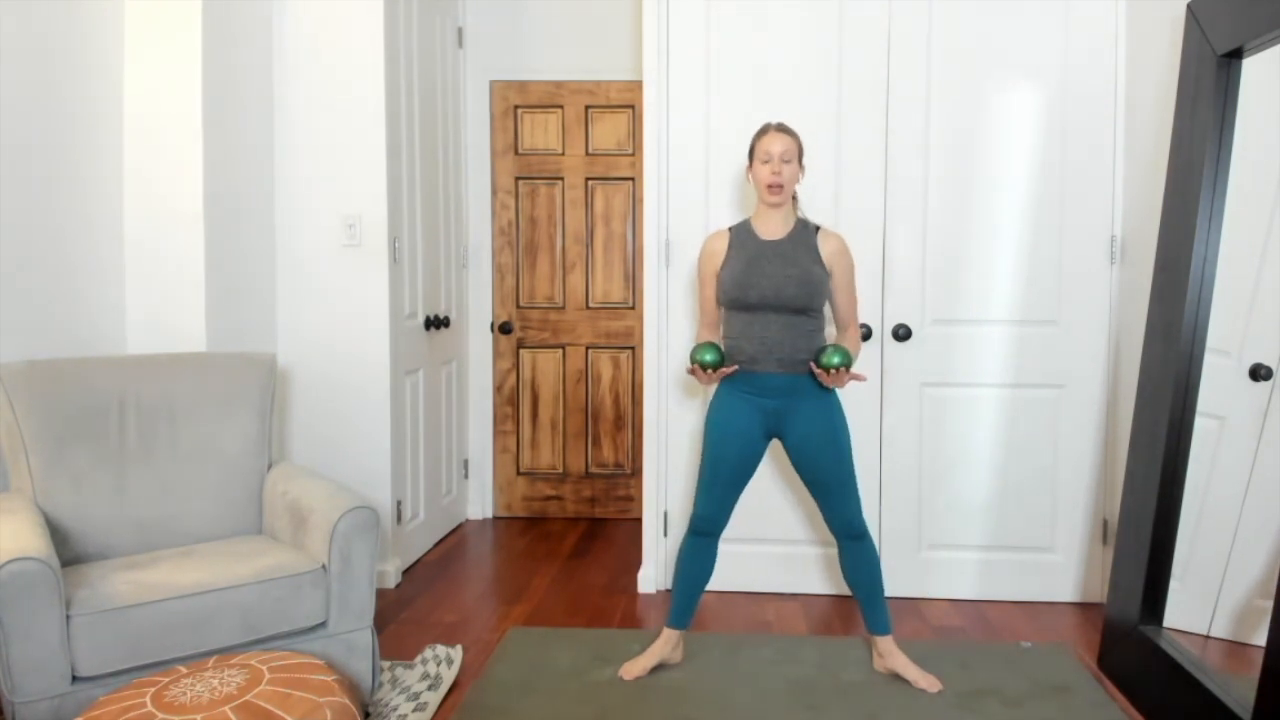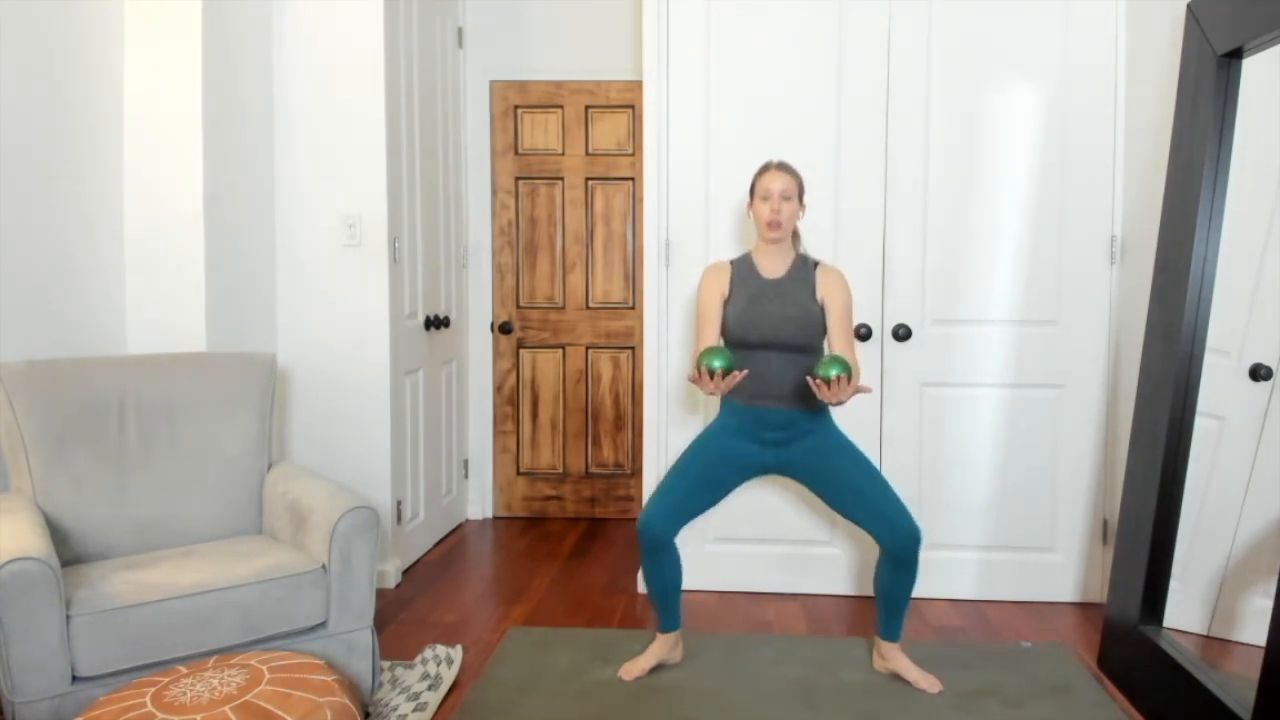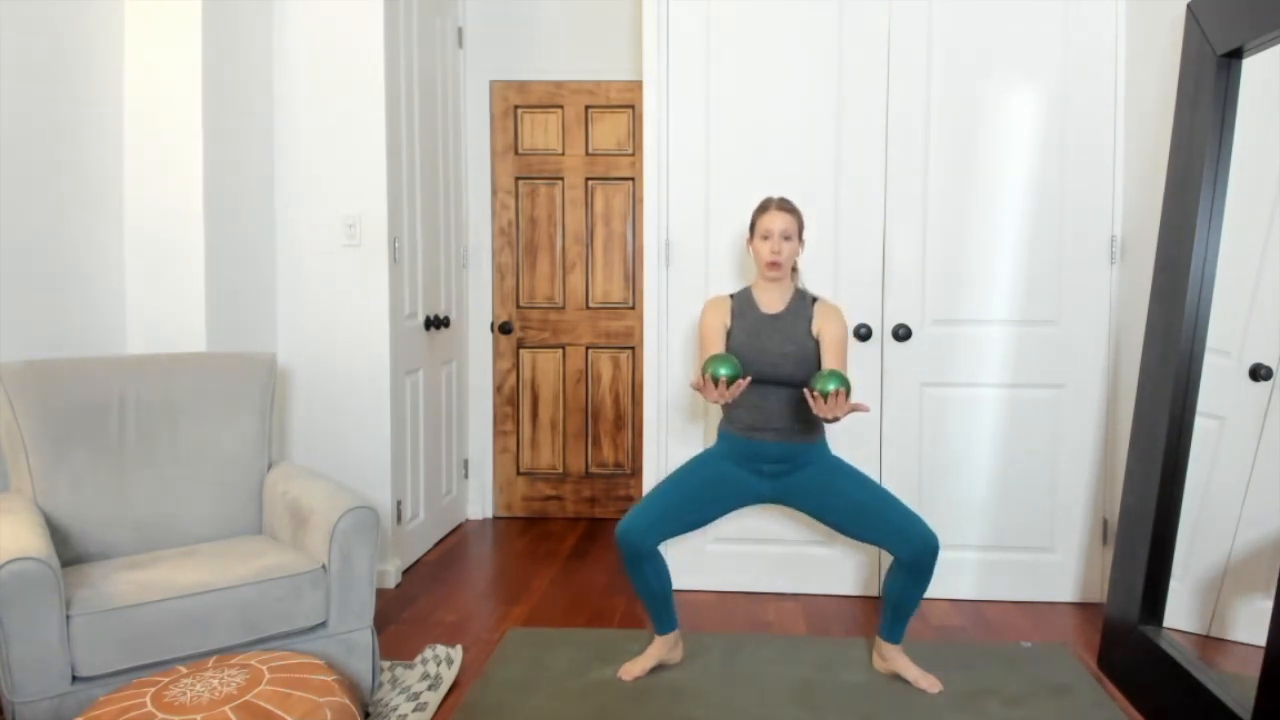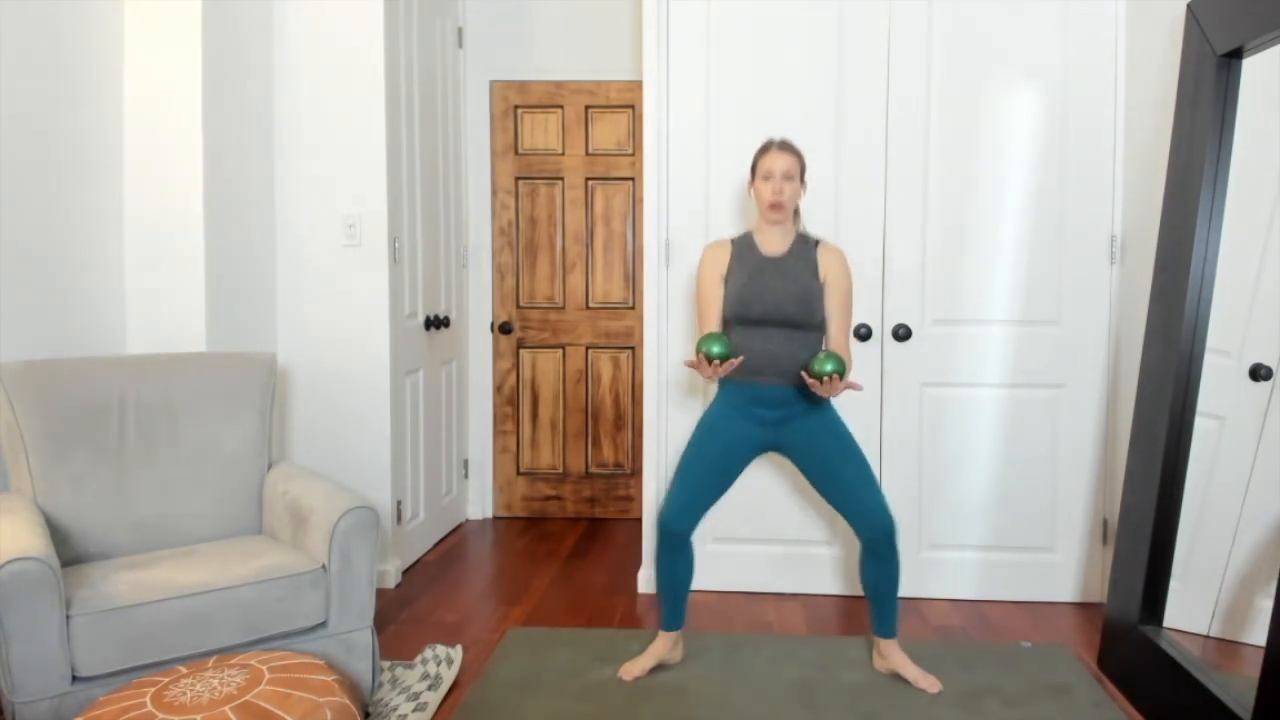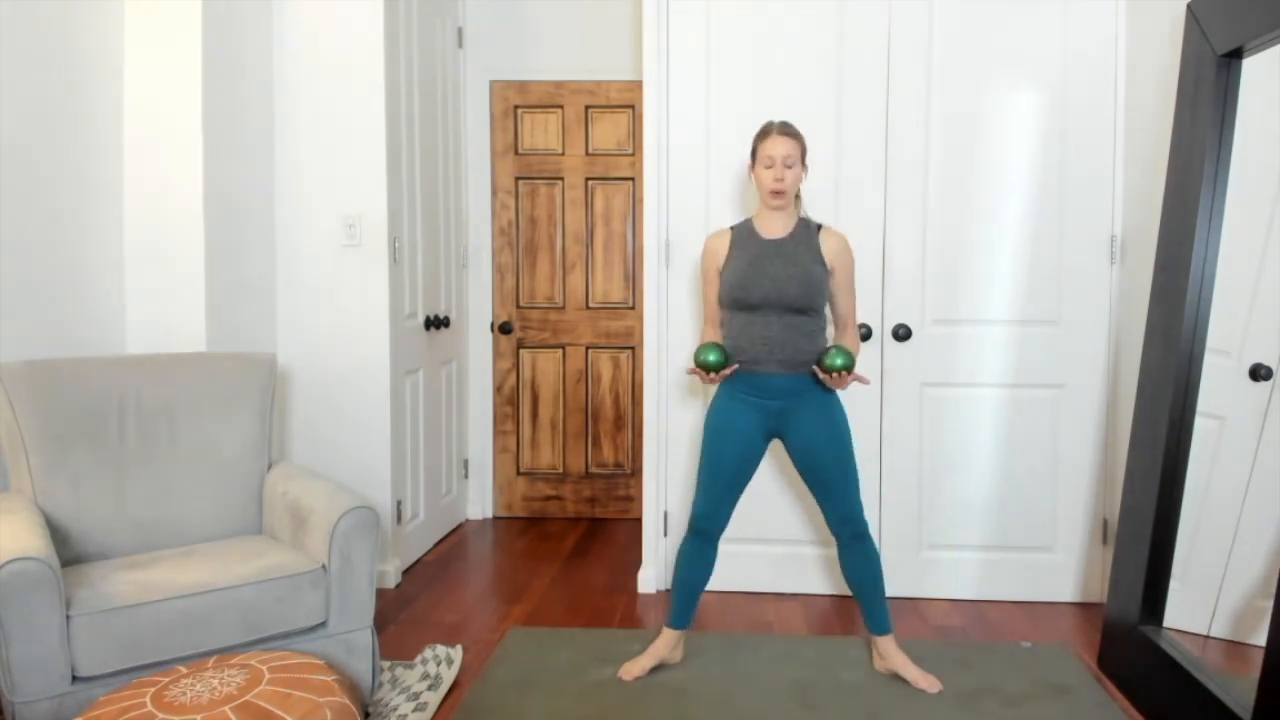
dt=0.4s
person 1, frame 1
left shoulder: (828, 245)
right shoulder: (719, 245)
left elbow: (848, 327)
right elbow: (710, 326)
left wrist: (842, 365)
right wrist: (706, 363)
left hip: (809, 398)
right hip: (740, 396)
left knee: (849, 525)
right knee: (705, 522)
left ankle: (885, 648)
right ankle: (670, 641)
person 1, frame 2
left shoulder: (827, 280)
right shoulder: (719, 277)
left elbow: (846, 361)
right elbow: (706, 356)
left wrist: (841, 389)
right wrist: (709, 380)
left hip: (809, 430)
right hip: (737, 427)
left knee: (902, 535)
right knee: (652, 525)
left ankle: (888, 648)
right ankle: (667, 640)
person 1, frame 3
left shoulder: (825, 315)
right shoulder: (720, 310)
left elbow: (836, 392)
right elbow: (711, 379)
left wrist: (834, 409)
right wrist: (716, 393)
left hip: (808, 461)
right hip: (734, 457)
left knee: (920, 545)
right knee: (632, 536)
left ankle: (889, 648)
right ankle: (666, 640)
person 1, frame 4
left shoulder: (827, 259)
right shoulder: (720, 256)
left elbow: (839, 350)
right elbow: (708, 342)
left wrist: (833, 380)
right wrist: (709, 366)
left hip: (807, 413)
right hip: (737, 408)
left knee: (879, 526)
right knee: (672, 522)
left ankle: (887, 647)
right ankle: (668, 639)
person 1, frame 5
left shoulder: (830, 244)
right shoulder: (721, 244)
left elbow: (847, 326)
right elbow: (713, 327)
left wrist: (844, 367)
right wrist: (709, 364)
left hip: (810, 398)
right hip: (741, 397)
left knee: (851, 524)
right knee: (704, 522)
left ankle: (886, 648)
right ankle: (670, 640)
